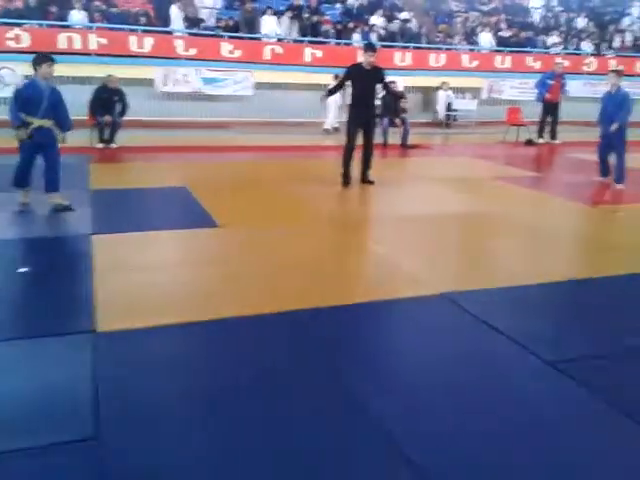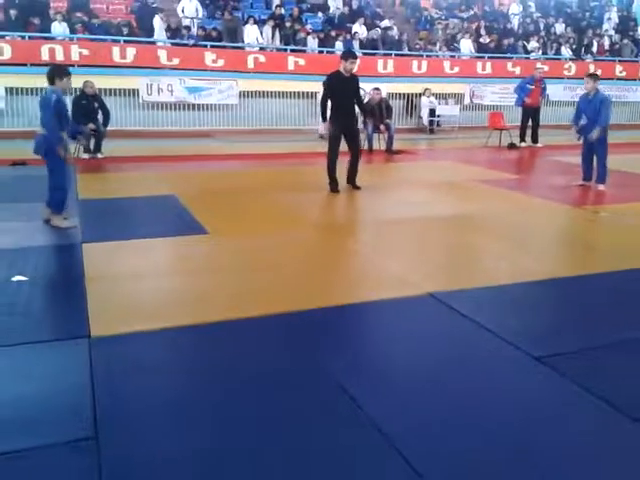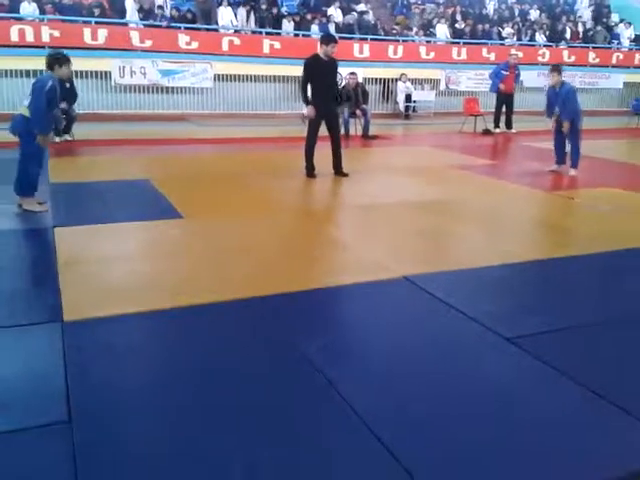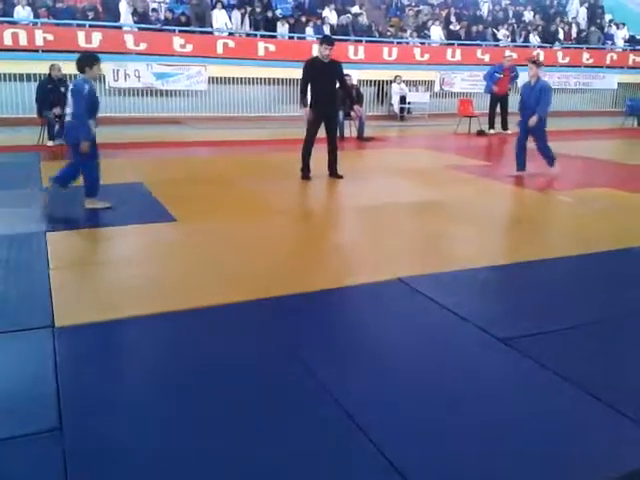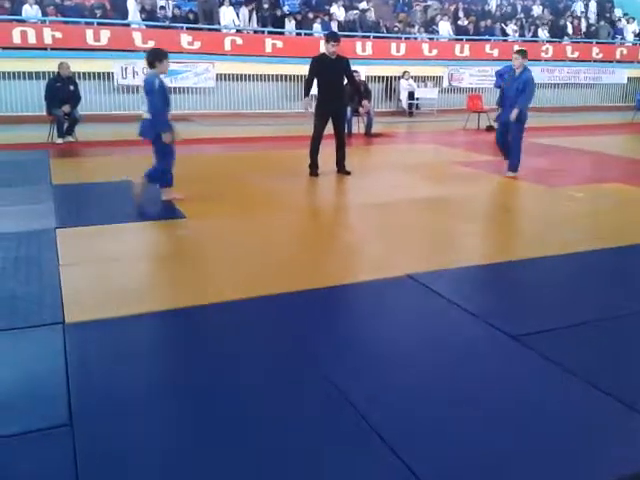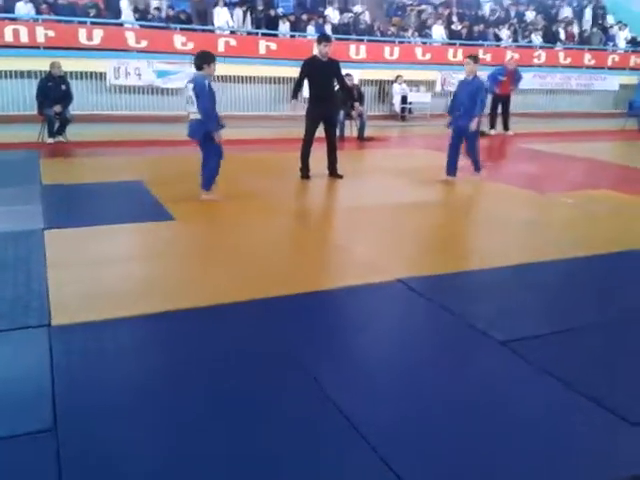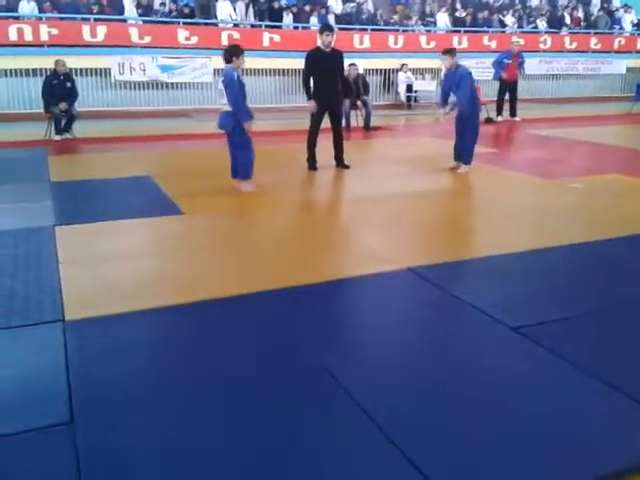
dt=0.5s
person 1, frame 1
left shoulder: (53, 91)
right shoulder: (26, 87)
left elbow: (61, 111)
right elbow: (15, 108)
left wrist: (64, 129)
right wrist: (19, 126)
left hip: (48, 132)
right hip: (29, 132)
left knee: (53, 164)
right knee: (26, 164)
left ankle: (55, 197)
right ankle: (24, 194)
person 1, frame 2
left shoulder: (57, 98)
right shoulder: (52, 98)
left elbow: (65, 123)
right elbow: (50, 124)
right wrist: (59, 145)
left hip: (55, 144)
right hip: (51, 144)
left knee: (57, 178)
right knee: (60, 180)
left ankle: (50, 212)
right ankle: (56, 217)
person 1, frame 3
left shoulder: (52, 83)
right shoulder: (46, 83)
left elbow: (49, 110)
right elbow: (37, 109)
left wrist: (47, 130)
right wrist: (41, 132)
left hip: (30, 126)
right hip: (30, 127)
left knee: (28, 162)
right knee: (33, 162)
left ankle: (24, 196)
right ankle: (27, 200)
person 1, frame 4
left shoulder: (84, 85)
right shoulder: (83, 87)
right elbow: (80, 115)
left wrist: (89, 132)
right wrist: (84, 138)
left hip: (78, 130)
right hip: (81, 132)
left knee: (78, 165)
right knee: (90, 165)
left ankle: (56, 184)
right ankle: (91, 199)
person 1, frame 5
left shoulder: (152, 79)
right shoulder: (154, 81)
right elbow: (156, 109)
left wrist: (166, 127)
right wrist: (165, 130)
left hip: (155, 125)
right hip: (156, 127)
left knee: (165, 157)
right knee: (166, 158)
left ankle: (167, 191)
right ankle: (144, 182)
person 1, frame 6
left shoulder: (192, 81)
right shoulder: (203, 82)
right elbow: (207, 109)
right wrist: (216, 129)
left hip: (196, 124)
right hip: (204, 126)
left knee: (213, 155)
right knee: (213, 157)
left ankle: (206, 185)
right ankle: (206, 190)
person 1, frame 7
left shoulder: (226, 73)
right shoulder: (232, 75)
right elbow: (237, 101)
left wrist: (244, 117)
right wrist: (245, 119)
left hip: (229, 117)
right hip: (234, 119)
left knee: (237, 149)
right knee: (245, 149)
left ankle: (238, 179)
right ankle: (245, 181)
person 2, frame 1
left shoulder: (378, 71)
right shoulder: (353, 69)
left elbow: (386, 88)
right elbow: (340, 84)
right wrist: (328, 94)
left hip: (370, 113)
right hip: (355, 112)
left knee: (368, 145)
right knee: (350, 144)
left ankle: (364, 175)
right ankle: (346, 175)
person 2, frame 2
left shoulder: (354, 79)
right shoulder: (332, 78)
right elbow: (324, 100)
left wrist: (366, 115)
right wrist: (325, 121)
left hip: (352, 121)
right hip: (336, 122)
left knee: (356, 151)
right knee: (333, 153)
left ankle: (351, 180)
right ankle: (333, 183)
person 2, frame 3
left shoulder: (333, 62)
right shoulder: (311, 62)
right elbow: (304, 85)
left wrist: (340, 101)
right wrist: (308, 104)
left hip: (332, 106)
right hip: (316, 107)
left knee: (336, 138)
right knee: (311, 138)
left ankle: (338, 168)
right ankle: (309, 168)
person 2, frame 4
left shoulder: (336, 65)
right shoulder: (310, 64)
left elbow: (344, 85)
right elbow: (303, 87)
left wrist: (354, 103)
right wrist: (305, 106)
left hip: (332, 108)
right hip: (316, 108)
left knee: (333, 140)
right knee: (309, 139)
left ankle: (333, 170)
right ankle: (305, 170)
person 2, frame 5
left shoulder: (344, 61)
right shoulder: (317, 60)
left elbow: (352, 81)
right elbow: (310, 79)
left wrist: (362, 99)
right wrist: (306, 96)
left hip: (340, 104)
right hip: (323, 104)
left knee: (340, 136)
right knee: (317, 136)
left ankle: (341, 166)
right ankle: (313, 167)
person 2, frame 6
left shoulder: (334, 64)
right shoulder: (309, 63)
left elbow: (342, 83)
right elbow: (300, 81)
left wrist: (353, 100)
right wrist: (294, 97)
left hip: (331, 107)
right hip: (314, 107)
left knee: (332, 139)
right knee: (308, 139)
left ankle: (333, 169)
right ankle: (304, 170)
person 2, frame 7
left shoulder: (338, 54)
right shoulder: (312, 54)
left elbow: (342, 76)
right elbow: (306, 78)
left wrist: (345, 95)
right wrist: (310, 98)
left hip: (335, 98)
right hip: (319, 98)
left knee: (338, 130)
right knee: (314, 130)
left ankle: (339, 160)
right ankle: (311, 161)
person 3, frame 1
left shoulder: (624, 95)
right shoulder: (606, 95)
left elbow: (625, 112)
left wrist: (616, 124)
right wrist: (601, 125)
left hip: (618, 130)
right hip: (606, 130)
left knee: (619, 155)
right knee: (602, 152)
left ankle: (619, 181)
right ankle: (605, 174)
person 3, frame 2
left shoulder: (603, 98)
right shoulder: (583, 98)
left elbow: (604, 116)
right elbow: (578, 113)
left wrist: (597, 130)
right wrist: (575, 126)
left hip: (599, 132)
right hip: (588, 131)
left knee: (601, 157)
right knee: (586, 156)
left ankle: (600, 182)
right ankle: (586, 179)
person 3, frame 3
left shoulder: (569, 89)
right shoulder: (551, 89)
left elbow: (571, 107)
right elbow: (550, 105)
left wrist: (567, 122)
right wrist: (551, 119)
left hip: (572, 119)
right hip: (562, 118)
left knee: (574, 142)
right knee: (558, 141)
left ankle: (573, 167)
right ankle: (559, 163)
person 3, frame 4
left shoulder: (544, 85)
right shoulder: (525, 86)
left elbow: (545, 103)
left wrist: (536, 116)
right wrist: (522, 116)
left hip: (538, 120)
right hip: (525, 119)
left knee: (541, 144)
right knee: (520, 143)
left ankle: (552, 163)
right ankle: (520, 169)
person 3, frame 5
left shoulder: (528, 77)
right shoulder: (508, 74)
left elbow: (527, 97)
left wrist: (516, 110)
right wrist: (500, 107)
left hip: (518, 114)
right hip: (506, 111)
left knee: (514, 141)
right knee: (500, 138)
left ankle: (512, 169)
right ankle: (511, 159)
person 3, frame 6
left shoulder: (479, 84)
right shoulder: (461, 83)
left elbow: (481, 103)
right elbow: (455, 100)
left wrist: (476, 119)
right wrist: (450, 115)
left hip: (472, 120)
right hip: (459, 119)
left knee: (471, 148)
right knee: (453, 146)
left ankle: (477, 170)
right ankle: (451, 173)
person 3, frame 7
left shoulder: (463, 73)
right shoulder: (447, 74)
left elbow: (464, 94)
right elbow: (445, 93)
left wrist: (453, 109)
right wrist: (443, 108)
left hip: (471, 108)
right hip: (461, 106)
left knee: (470, 136)
right knee: (460, 135)
left ankle: (466, 163)
right ankle: (458, 160)
